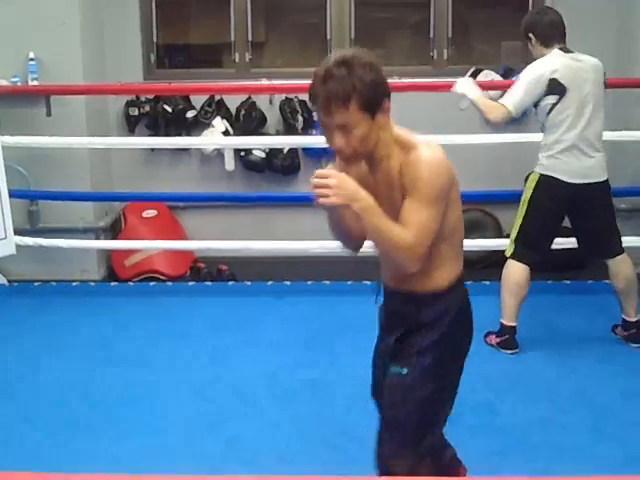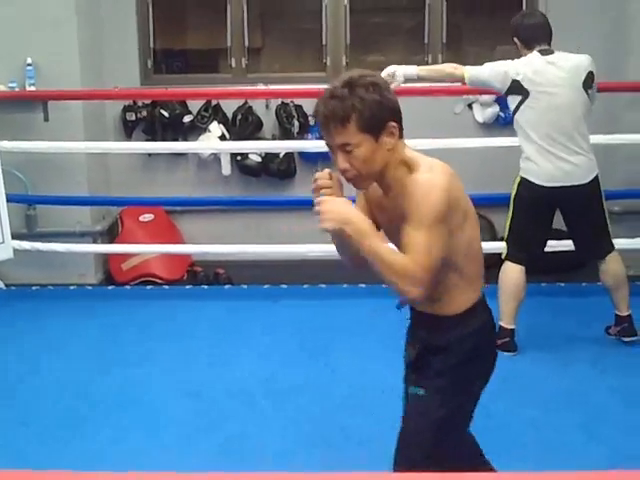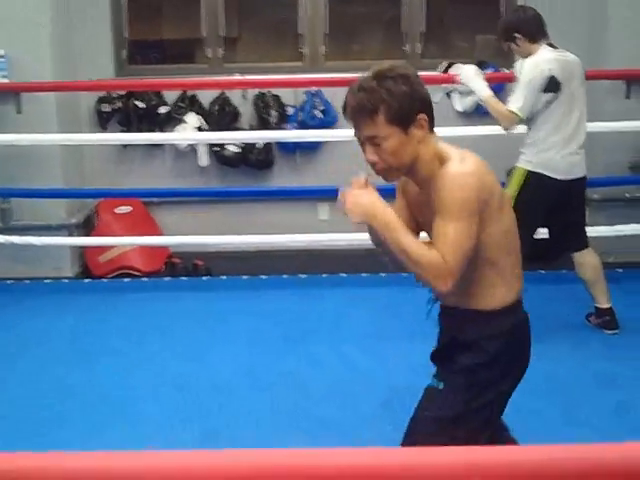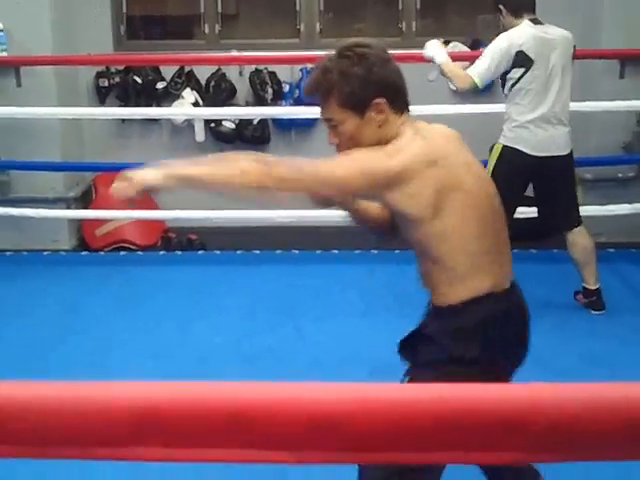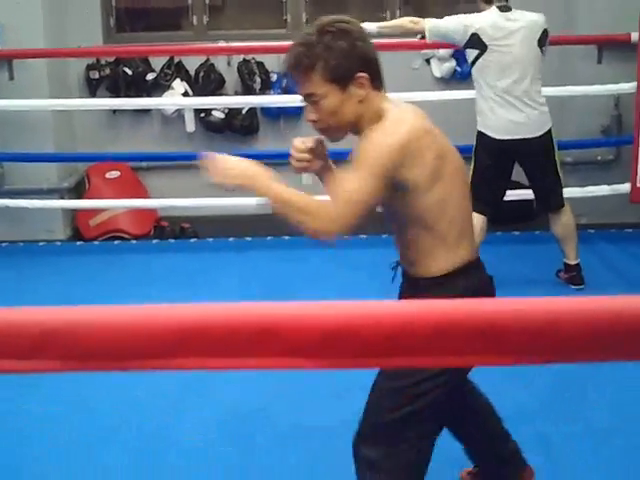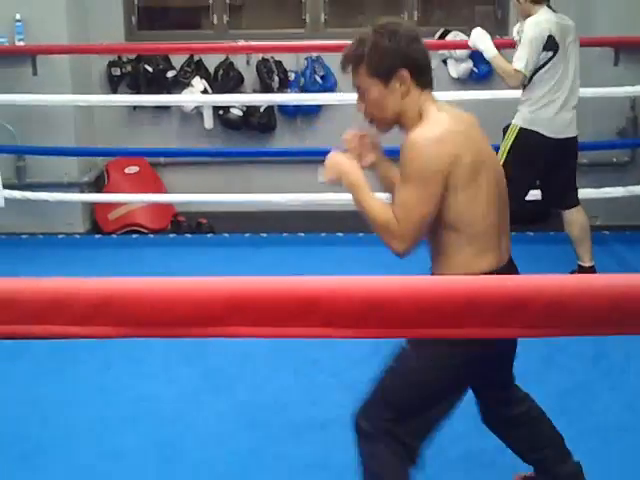
dt=0.7s
person 1, frame 1
left shoulder: (425, 163)
right shoulder: (355, 160)
left elbow: (410, 257)
right elbow: (355, 242)
left wrist: (359, 202)
right wrist: (335, 205)
left hip: (438, 316)
right hip: (397, 308)
right knee: (393, 405)
person 1, frame 2
left shoulder: (429, 184)
right shoulder: (373, 183)
left elbow: (413, 285)
right elbow: (357, 259)
left wrist: (354, 221)
right wrist: (341, 217)
left hip: (459, 340)
right hip: (427, 330)
left knee: (416, 467)
right knee: (441, 432)
right ankle: (480, 476)
person 1, frame 3
left shoulder: (459, 176)
right shoulder: (413, 177)
left elbow: (442, 276)
right elbow: (401, 248)
left wrist: (378, 215)
right wrist: (371, 209)
left hip: (491, 339)
right hip: (470, 327)
right knee: (475, 423)
person 1, frame 4
left shoulder: (402, 163)
right shoulder: (436, 138)
left elbow: (282, 175)
right elbow: (395, 222)
right wrist: (353, 203)
left hip: (473, 330)
person 1, frame 5
left shoulder: (395, 136)
right shoulder: (391, 122)
left elbow: (328, 222)
left wrist: (252, 176)
right wrist: (324, 167)
left hip: (446, 299)
right hip: (445, 288)
right knee: (446, 388)
person 1, frame 6
left shoulder: (430, 142)
right shoulder: (457, 123)
left elbow: (400, 237)
left wrist: (354, 177)
right wrist: (381, 164)
left hip: (466, 311)
left knee: (379, 428)
right knee: (500, 395)
person 2, frame 1
left shoulder: (541, 71)
right shoulder: (595, 66)
left elbow: (497, 114)
left wrist: (469, 89)
left hip: (554, 176)
right hip: (595, 175)
left knee: (520, 255)
left ankle: (506, 333)
person 2, frame 2
left shoulder: (513, 71)
right shoulder: (584, 64)
left elbow: (456, 72)
left wrist: (408, 70)
left hip: (538, 179)
right hip: (582, 176)
left knee: (516, 258)
right knee: (603, 251)
left ankle: (505, 334)
person 2, frame 3
left shoulder: (535, 66)
right shoulder: (573, 61)
left elbow: (508, 120)
left wrist: (477, 84)
left hip: (538, 170)
right hip: (573, 170)
right knee: (578, 244)
right ankle: (605, 312)
person 2, frame 4
left shoulder: (509, 41)
right shoulder: (564, 38)
left elbow: (464, 82)
left wrist: (439, 55)
left hip: (518, 147)
right hip: (558, 147)
right knee: (570, 223)
right ankle: (592, 292)
person 2, frame 5
left shoulder: (472, 25)
left elbow: (415, 25)
left wrist: (374, 26)
left hip: (495, 132)
right hip: (536, 129)
left knee: (480, 207)
right knee: (556, 203)
right ankle: (573, 269)
person 2, frame 6
left shoulder: (535, 26)
right shoulder: (567, 25)
left elbow: (515, 78)
left wrist: (487, 47)
left hip: (532, 129)
right hip: (565, 131)
right knee: (568, 203)
right ankle: (587, 269)
